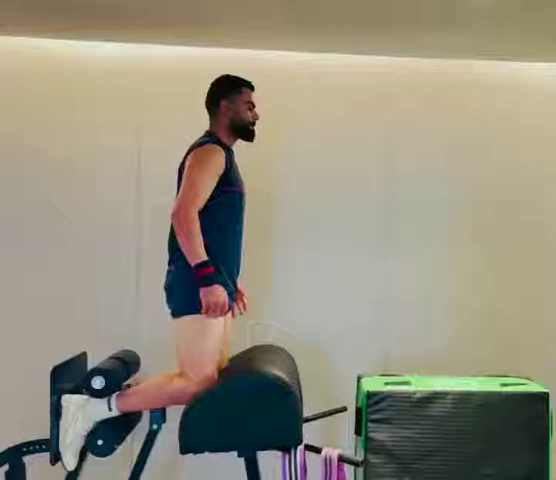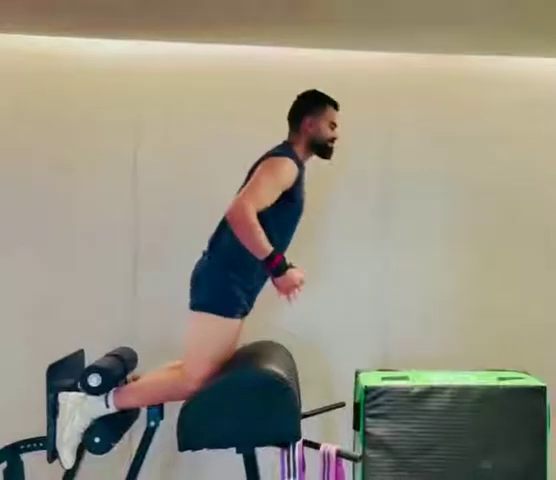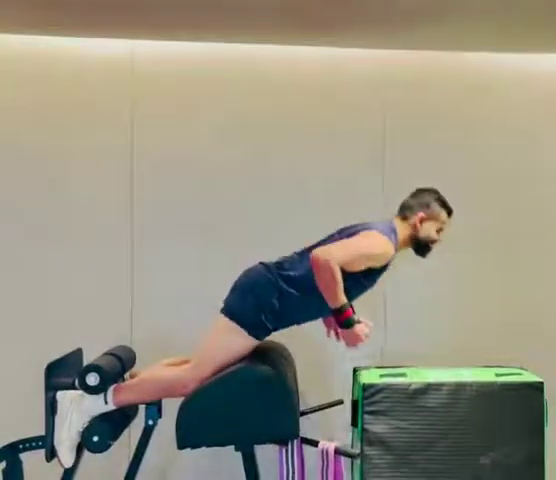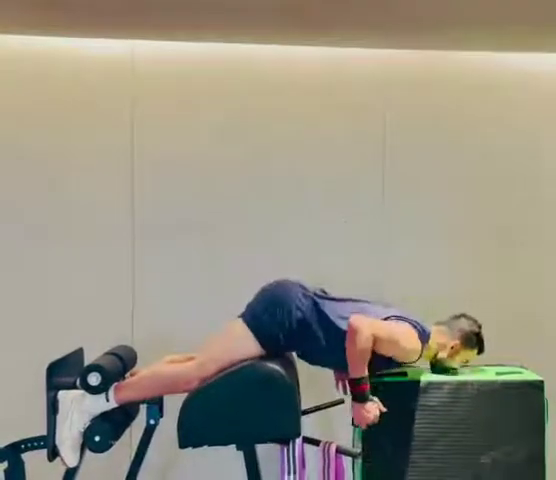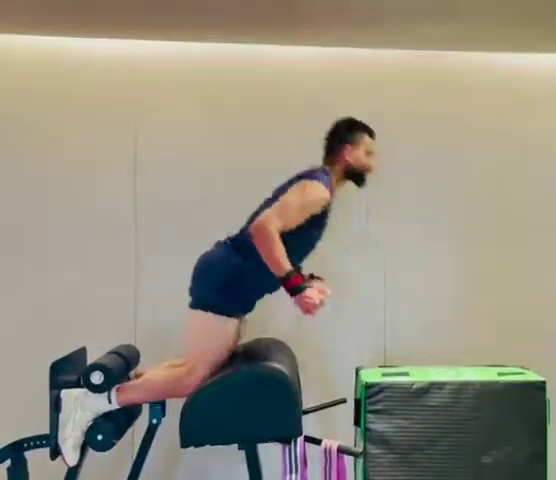
dt=0.7s
person 1, frame 1
left shoulder: (221, 156)
right shoulder: (210, 152)
right elbow: (183, 215)
left wrist: (229, 281)
right wrist: (209, 279)
left hip: (211, 283)
right hip: (198, 285)
left knee: (211, 376)
right knee: (199, 383)
left ankle: (114, 395)
right ankle: (93, 408)
person 1, frame 2
left shoulder: (288, 165)
right shoulder: (284, 164)
right elbow: (240, 213)
left wrist: (276, 270)
right wrist: (279, 266)
left hip: (234, 283)
right hip: (224, 282)
left knee: (204, 372)
right knee: (196, 379)
left ankle: (111, 388)
right ankle: (94, 405)
person 1, frame 3
left shoulder: (376, 235)
right shoulder: (384, 245)
right elbow: (324, 260)
left wrist: (327, 308)
right wrist: (346, 318)
left hip: (262, 292)
right hip: (261, 299)
left knee: (194, 369)
right knee: (192, 379)
left ankle: (105, 385)
right ankle: (90, 404)
person 1, frame 4
left shoulder: (407, 328)
right shoulder: (411, 343)
right elbow: (359, 328)
left wrist: (341, 364)
right wrist: (361, 395)
left hip: (290, 300)
right hip: (284, 312)
left knee: (200, 365)
right knee: (196, 374)
left ankle: (112, 380)
right ankle: (92, 402)
person 1, frame 5
left shoulder: (318, 186)
right shoulder: (317, 187)
right elbow: (263, 228)
left wrist: (301, 280)
right wrist: (296, 286)
left hip: (233, 282)
right hip: (225, 280)
left knee: (201, 365)
right knee: (196, 376)
left ankle: (123, 380)
right ankle: (98, 401)
